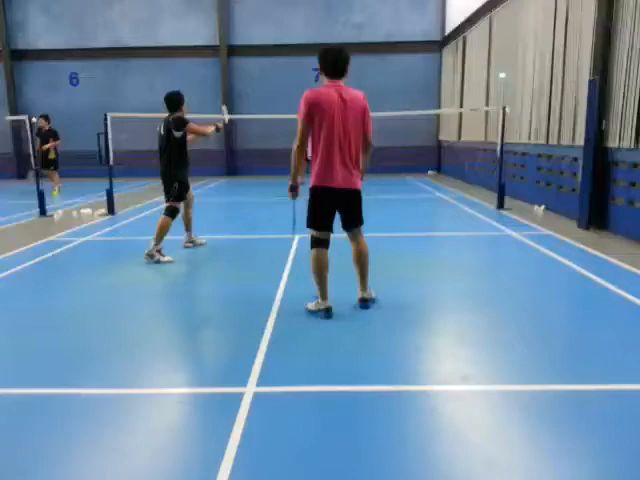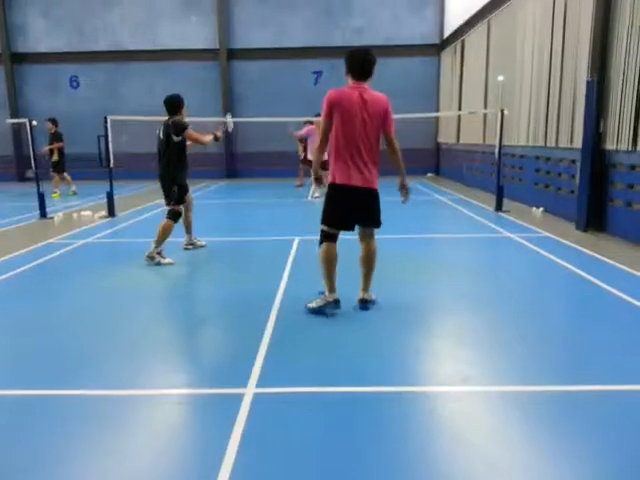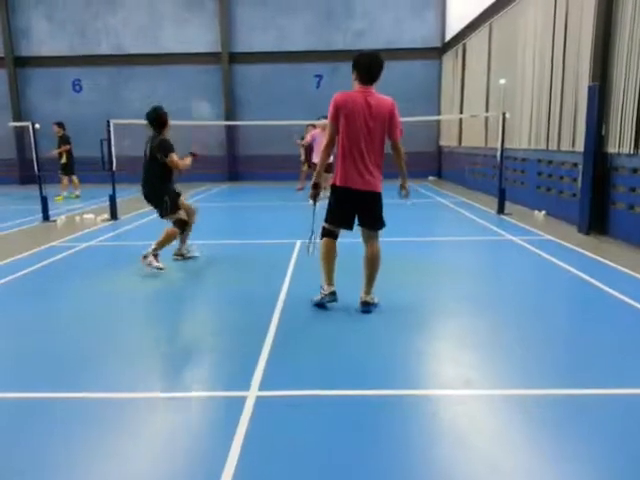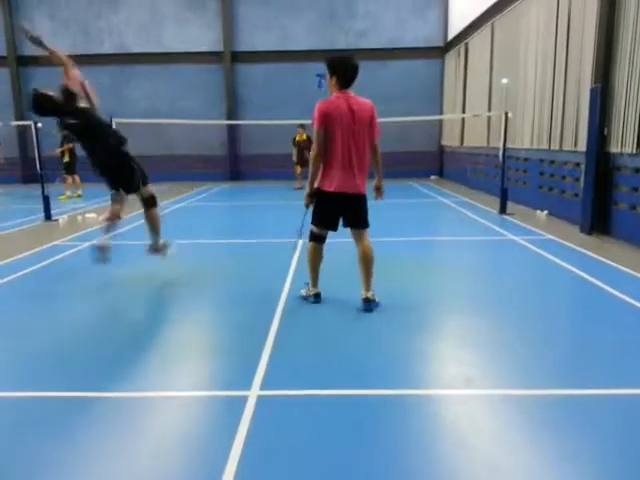
dt=0.4s
person 1, frame 1
left shoulder: (312, 97)
right shoulder: (360, 98)
left elbow: (300, 144)
right elbow: (368, 144)
left wrist: (294, 179)
left hip: (322, 183)
right hip: (351, 183)
left knee: (320, 241)
right knee: (357, 236)
left ankle: (323, 302)
right ankle: (365, 292)
person 1, frame 2
left shoulder: (334, 97)
right shoulder: (382, 101)
left elbow: (322, 141)
right elbow: (392, 145)
left wrist: (316, 168)
right wrist: (403, 178)
left hip: (340, 181)
right hip: (369, 183)
left knee: (328, 237)
right knee: (368, 237)
left ankle: (330, 295)
right ankle: (365, 294)
person 1, frame 3
left shoulder: (340, 100)
right shoulder: (388, 105)
left elbow: (329, 143)
right elbow: (396, 147)
left wrist: (316, 178)
right wrist: (404, 179)
left hip: (343, 183)
right hip: (372, 186)
left knee: (329, 234)
right knee: (371, 239)
left ankle: (328, 288)
right ankle: (367, 296)
person 1, frame 4
left shoulder: (324, 107)
right shoulder: (368, 107)
left elbow: (318, 153)
right elbow: (374, 148)
left wrist: (310, 187)
right wrist: (379, 180)
left hip: (329, 187)
right hip: (357, 187)
left knee: (317, 237)
right knee: (362, 238)
left ankle: (313, 289)
right ankle: (368, 294)
person 2, frame 1
left shoulder: (167, 122)
right shoulder: (177, 120)
right elbow: (204, 132)
left wrist: (193, 135)
right wrist: (216, 127)
left hip: (176, 172)
right hip: (174, 173)
left knee: (189, 199)
right knee: (172, 209)
left ankle: (189, 238)
right ankle: (153, 250)
person 2, frame 2
left shoulder: (167, 125)
right shoulder: (176, 124)
right elbow: (202, 140)
left wrist: (189, 142)
right wrist: (215, 136)
left hip: (175, 175)
right hip: (172, 176)
left knee: (188, 203)
right knee: (174, 212)
left ankle: (189, 240)
right ankle: (154, 252)
person 2, frame 3
left shoulder: (154, 139)
right shoulder: (163, 143)
right elbow: (179, 167)
right wrist: (191, 157)
left hip: (163, 187)
right hip: (157, 190)
left knee: (190, 211)
right knee: (181, 222)
left ankle: (182, 249)
right ankle: (151, 253)
person 2, frame 4
left shoulder: (63, 119)
right shoulder: (70, 102)
left elbow: (91, 108)
right elbow: (71, 70)
left wrist: (82, 84)
right wrist: (51, 50)
left hip: (103, 162)
right hip: (118, 157)
left knee: (119, 198)
right knee: (148, 197)
left ankle: (105, 238)
right ankle: (156, 242)
